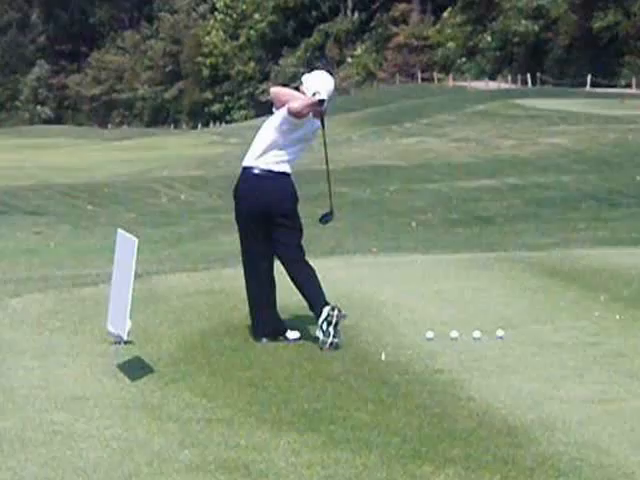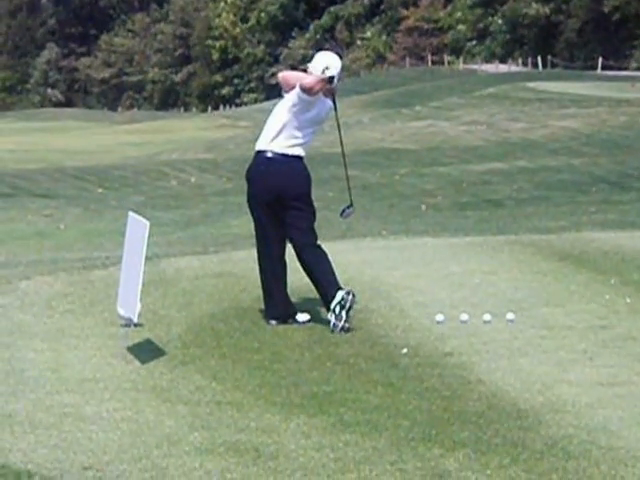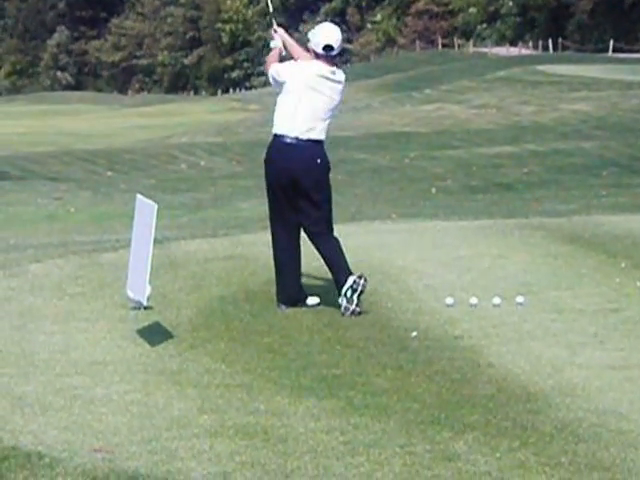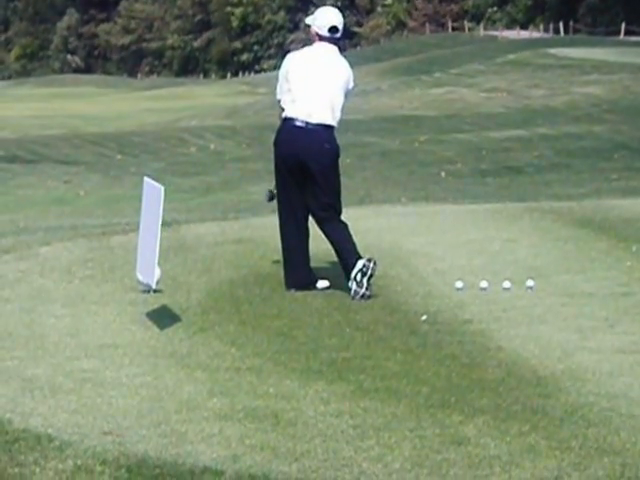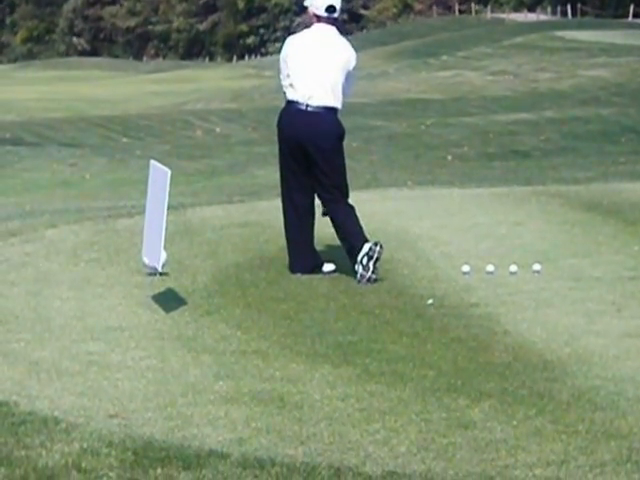
dt=1s
person 1, frame 1
left shoulder: (298, 115)
right shoulder: (313, 123)
left elbow: (295, 107)
right elbow: (276, 92)
left wrist: (311, 100)
right wrist: (314, 104)
left hip: (251, 185)
right hip: (280, 187)
left knee: (257, 261)
right knee: (294, 257)
left ankle: (267, 327)
right ankle: (323, 310)
person 1, frame 2
left shoulder: (308, 96)
right shoulder: (326, 105)
left elbow: (307, 84)
right elbow: (284, 77)
left wrist: (321, 79)
right wrist: (327, 83)
left hip: (264, 169)
right hip: (294, 171)
left knee: (269, 244)
right knee: (306, 241)
left ankle: (279, 310)
right ankle: (335, 295)
person 1, frame 3
left shoulder: (293, 71)
right shoulder: (338, 81)
left elbow: (270, 67)
left wrist: (276, 45)
right wrist: (285, 37)
left hip: (280, 152)
right hip: (312, 156)
left knee: (284, 227)
right knee: (319, 227)
left ankle: (289, 294)
right ankle: (346, 280)
person 1, frame 4
left shoulder: (293, 58)
right shoulder: (344, 69)
left elbow: (282, 101)
right elbow: (338, 107)
left hip: (289, 135)
right hip: (321, 139)
left knee: (292, 209)
right knee: (326, 210)
left ankle: (299, 276)
right ankle: (355, 264)
person 1, frame 5
left shoulder: (293, 42)
right shoulder: (345, 50)
left elbow: (285, 83)
right elbow: (344, 92)
left hip: (292, 119)
right hip: (324, 123)
left knee: (296, 192)
right knee: (333, 193)
left ankle: (303, 260)
right ankle: (360, 248)
